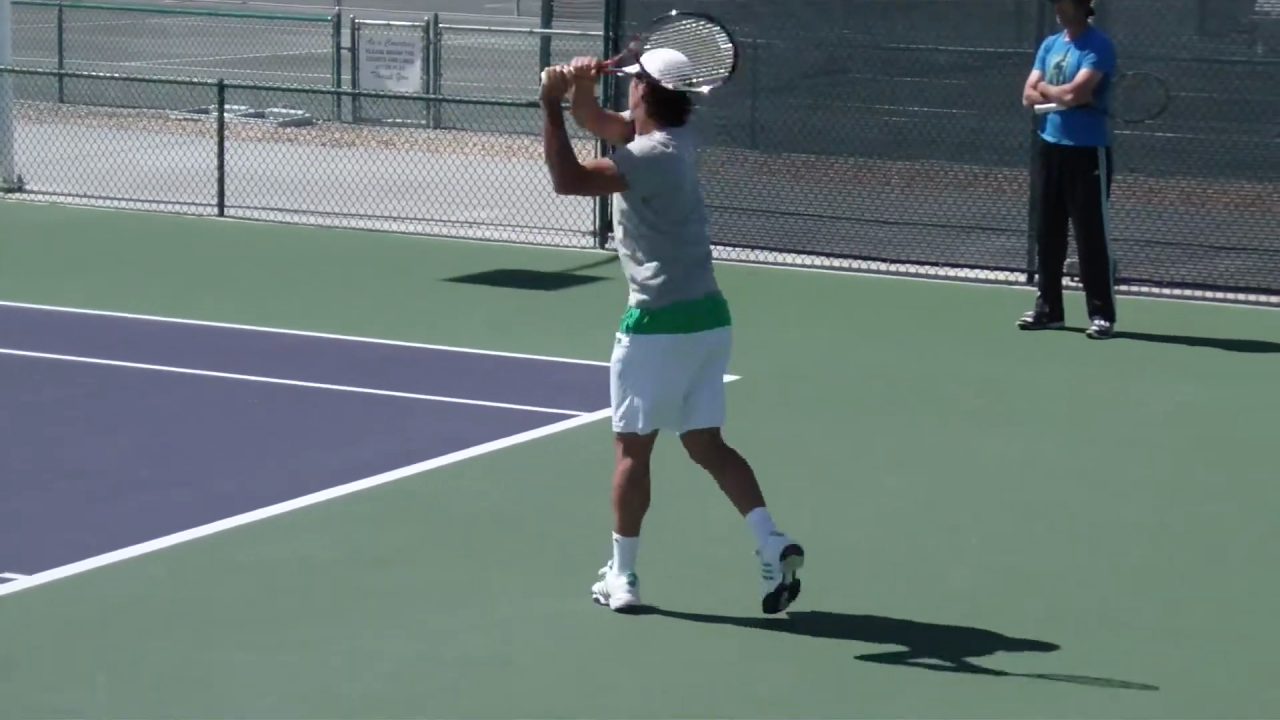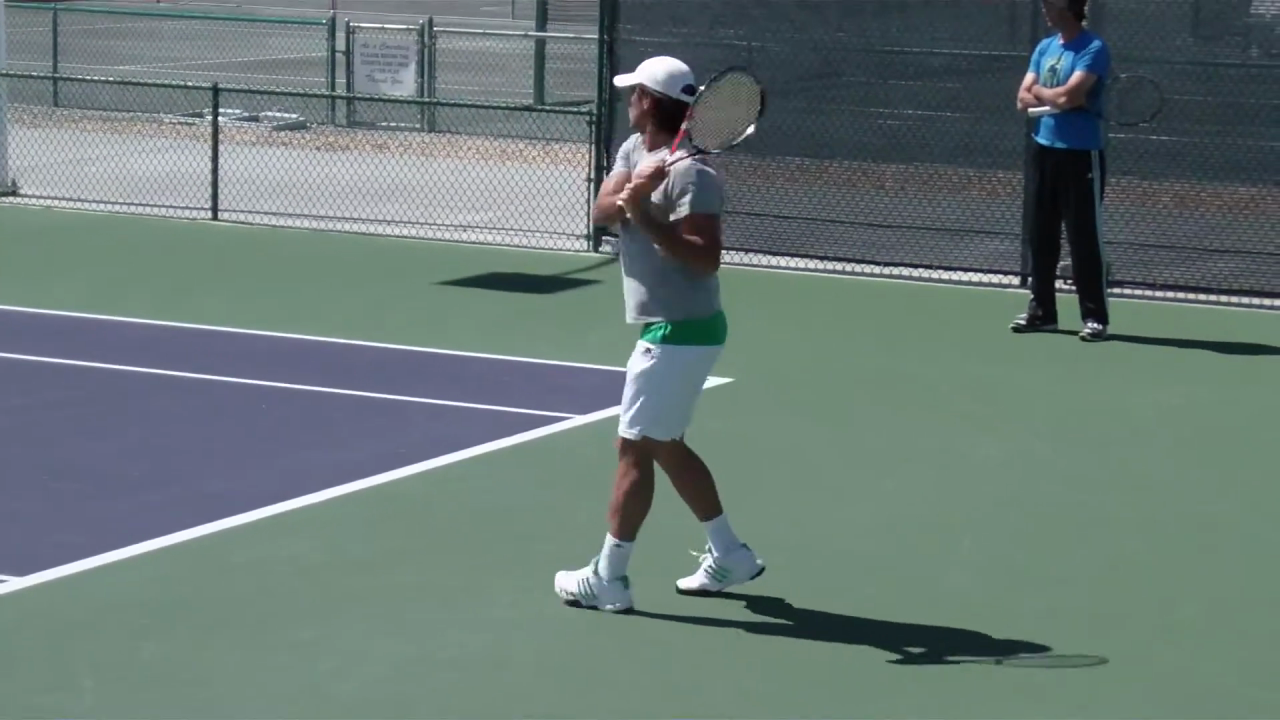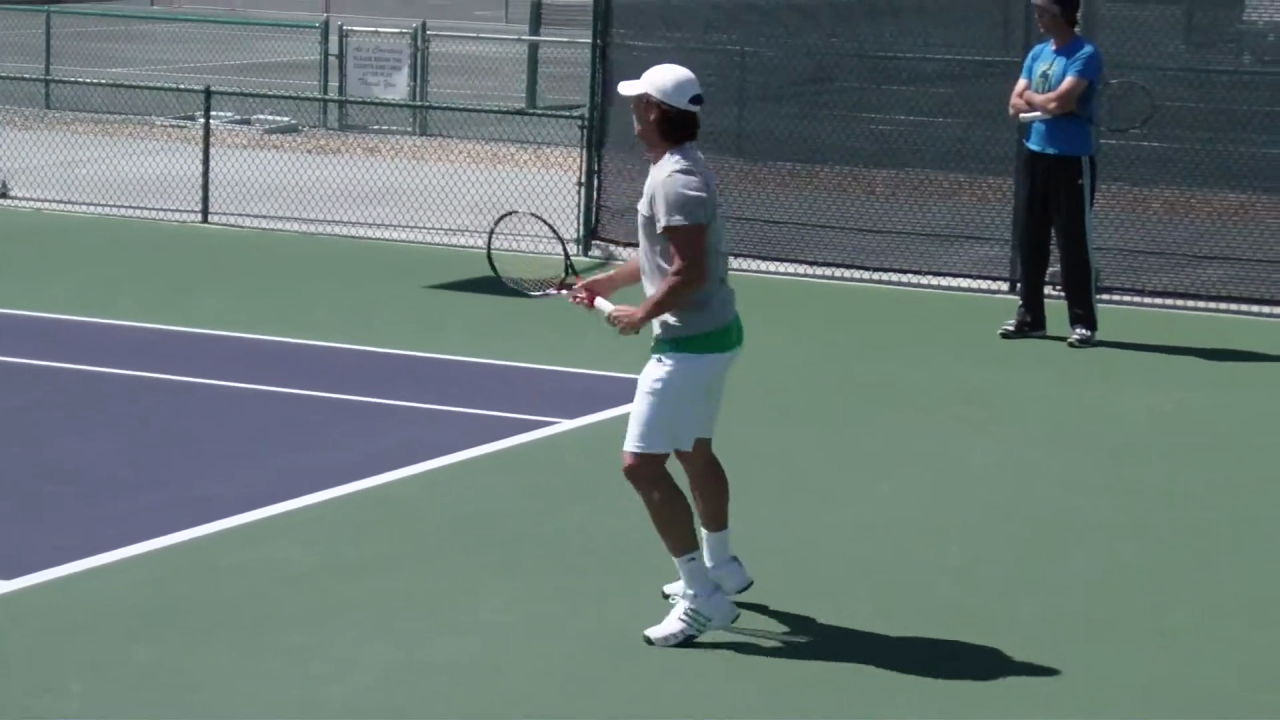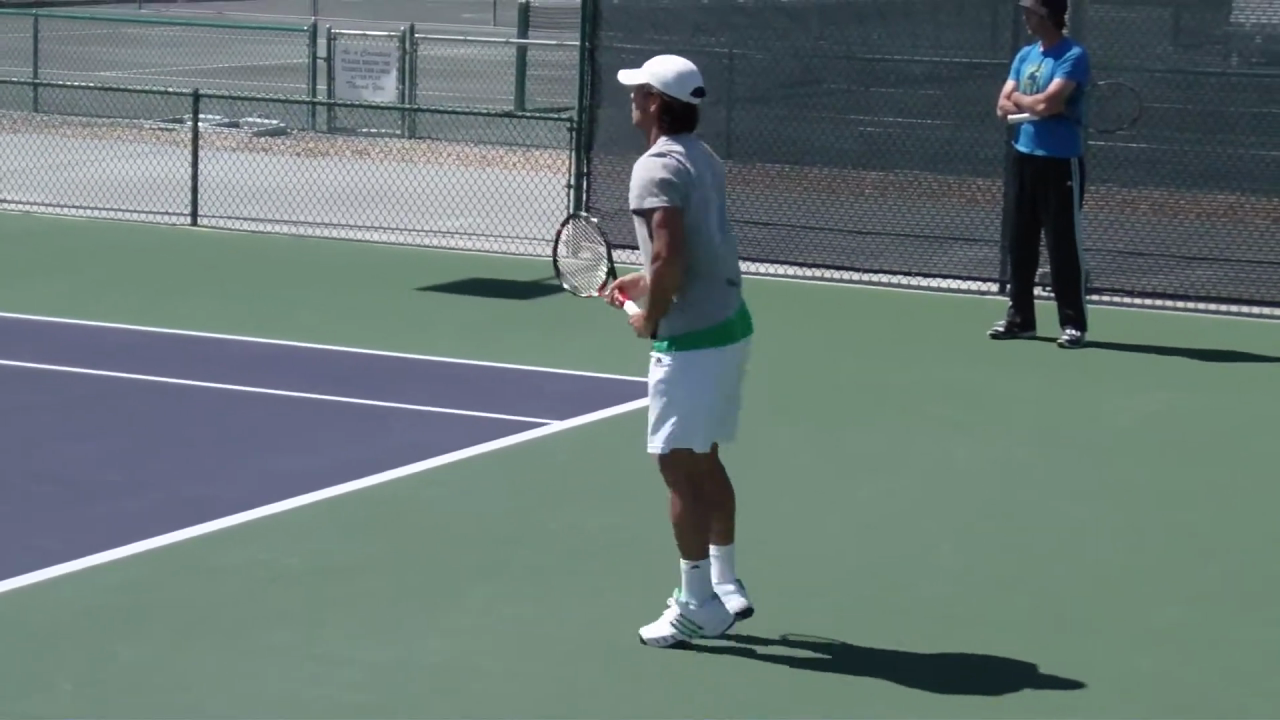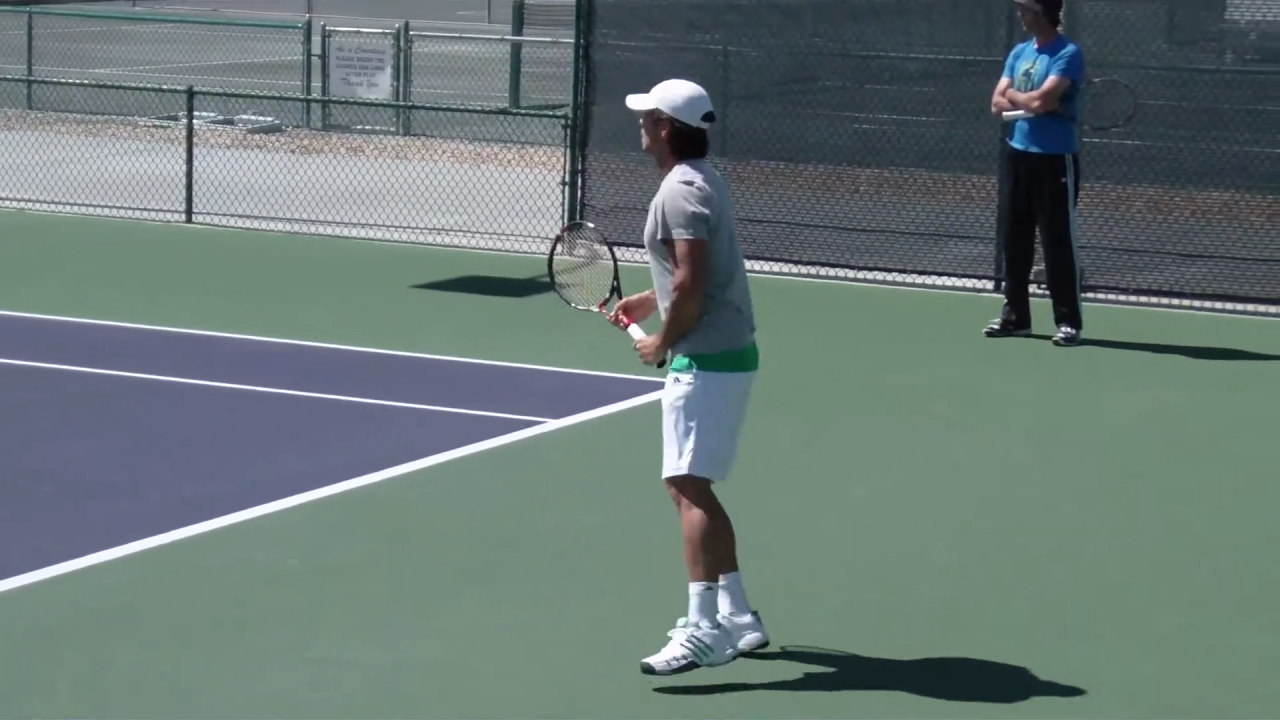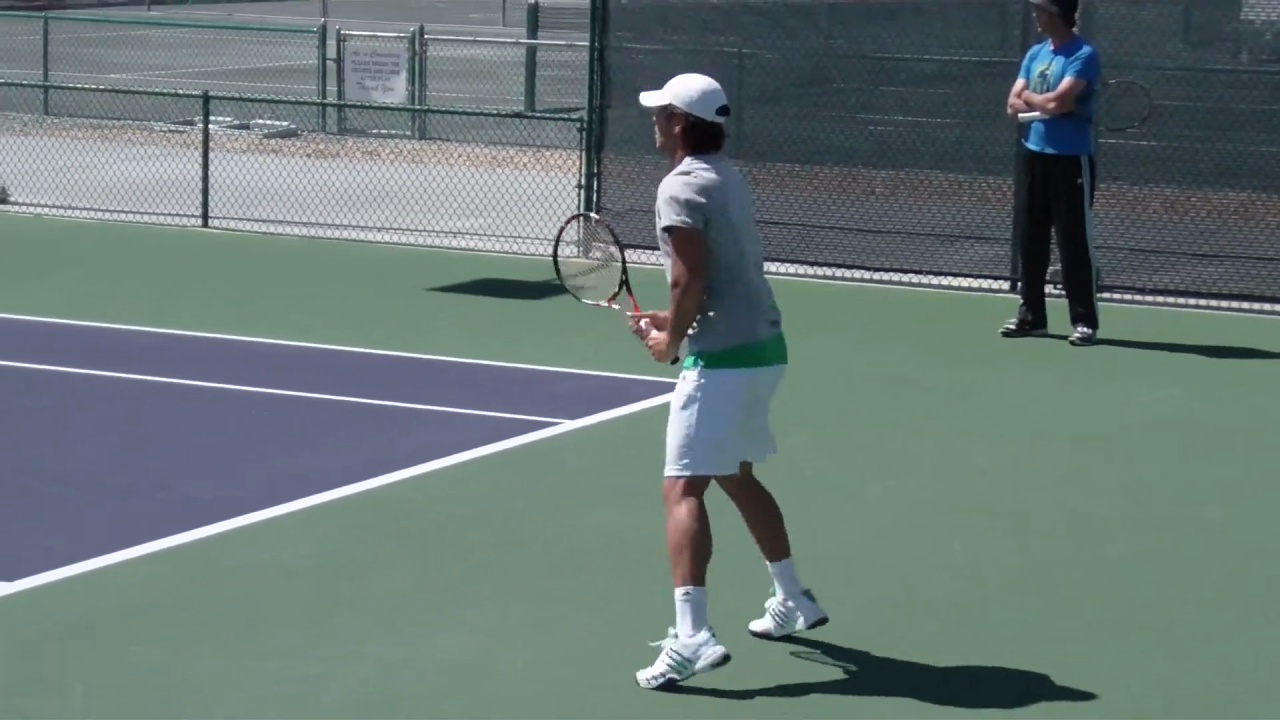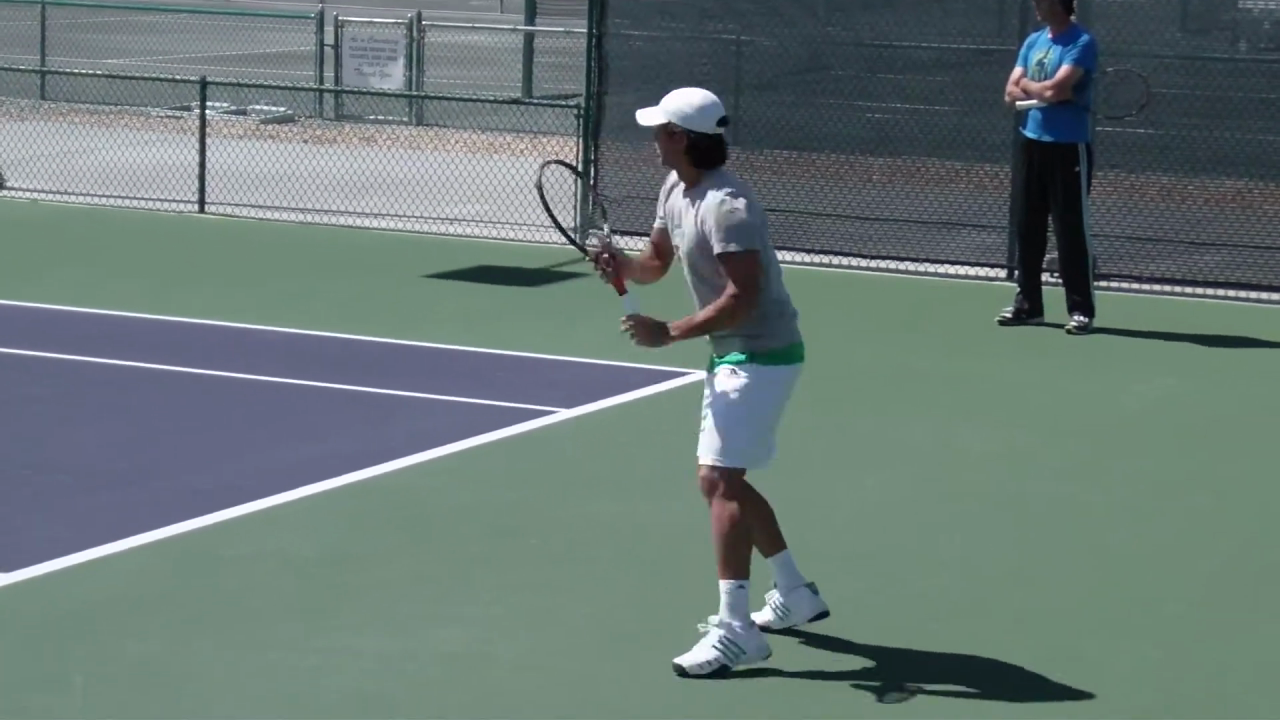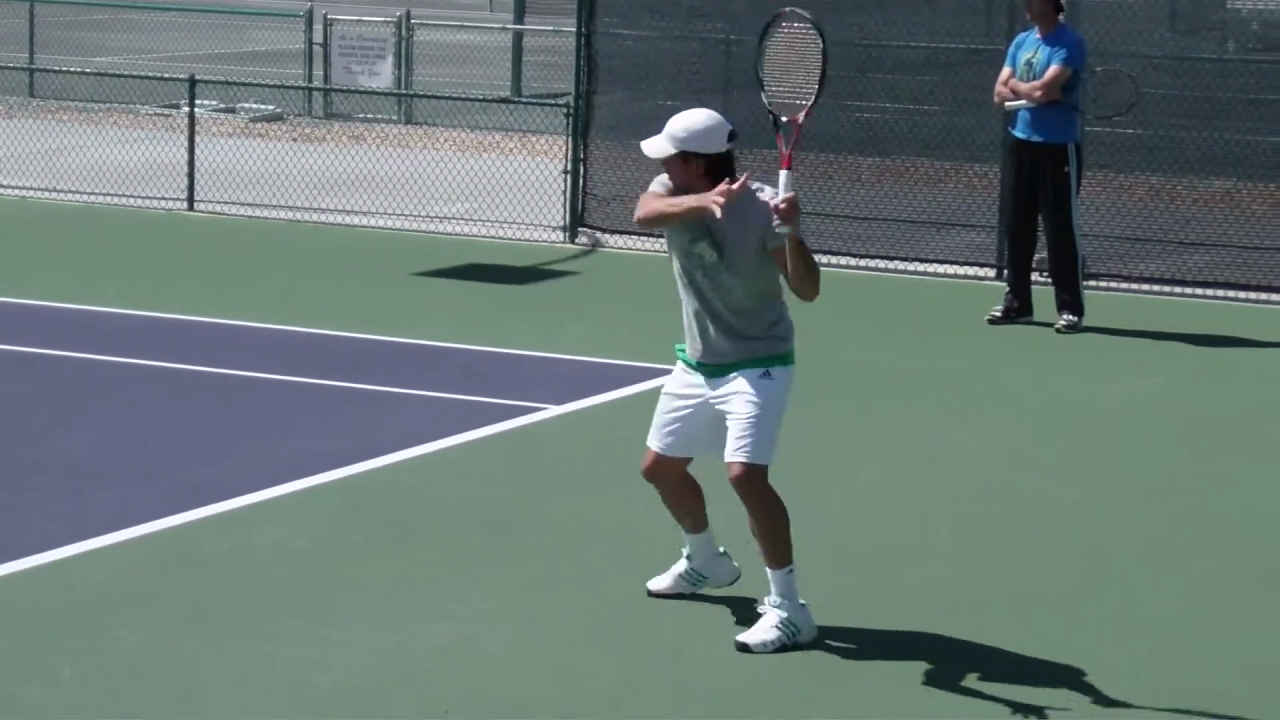
dt=0.3s
person 1, frame 1
left shoulder: (651, 153)
right shoulder: (665, 136)
left elbow: (567, 181)
right elbow: (593, 118)
left wrist: (550, 103)
right wrist: (579, 81)
left hip: (660, 320)
right hip: (708, 315)
left knee: (633, 447)
right knee: (708, 443)
left ankle: (621, 577)
right ankle: (770, 540)
person 1, frame 2
left shoulder: (694, 172)
right shoulder: (637, 150)
left elbow: (707, 258)
right elbow: (601, 210)
left wrist: (646, 220)
right wrist: (635, 189)
left hip: (680, 330)
right hip: (677, 327)
left knee: (635, 450)
right knee: (667, 447)
left ankle: (606, 578)
right ankle: (729, 554)
person 1, frame 3
left shoulder: (673, 180)
right shoulder: (686, 166)
left elbow: (690, 271)
left wrist: (640, 316)
right wrist: (604, 282)
left hip: (690, 343)
right hip: (717, 333)
left knee: (643, 466)
right knee: (693, 449)
left ankle: (704, 598)
right ankle: (722, 566)
person 1, frame 4
left shoulder: (657, 166)
right shoulder: (702, 159)
left elbow: (668, 258)
left wrist: (648, 317)
right wrist: (640, 283)
left hip: (691, 336)
right hip: (730, 325)
left knee: (678, 464)
right knee: (704, 457)
left ankle: (698, 604)
right ankle: (725, 585)
person 1, frame 5
left shoulder: (680, 190)
right shoulder: (704, 181)
left elbow: (692, 285)
left wrist: (661, 342)
right wrist: (643, 302)
left hip: (706, 361)
right hip: (733, 355)
left knee: (688, 489)
right knee: (699, 489)
left ankle: (704, 627)
right ankle: (736, 615)
person 1, frame 6
left shoulder: (679, 186)
right shoulder: (725, 178)
left elbow: (689, 277)
left wrist: (671, 337)
right wrist: (669, 315)
left hip: (722, 359)
right hip: (764, 348)
left knee: (683, 490)
right knee: (735, 476)
left ankle: (692, 638)
right ankle: (793, 600)
person 1, frame 7
left shoulder: (727, 205)
right shoulder: (673, 189)
left elbow: (740, 299)
right elbow: (657, 260)
left wrist: (670, 333)
right wrist: (620, 265)
left hip: (763, 359)
right hip: (733, 358)
left knee: (721, 483)
right knee: (720, 479)
left ankle: (731, 628)
right ankle: (797, 592)
person 1, frame 8
left shoulder: (766, 208)
right shoulder: (675, 190)
left elbow: (807, 289)
right elbow: (644, 213)
left wrist: (792, 235)
right wrist: (705, 201)
left hip: (758, 366)
right hip: (696, 362)
left knee: (746, 475)
right knee: (658, 468)
left ankle: (788, 609)
right ankle: (703, 561)
person 2, frame 1
left shoulder: (1099, 46)
right shoulder: (1049, 44)
left elbow: (1073, 93)
right elbow: (1029, 96)
left wrist: (1045, 87)
right wrist: (1062, 96)
left hip: (1087, 151)
right hip: (1049, 147)
left knee: (1092, 235)
right knee: (1047, 232)
left ankle: (1102, 313)
right ankle: (1048, 308)
person 2, frame 2
left shoulder: (1093, 48)
right shoulder: (1044, 48)
left elbow: (1067, 96)
right elbow: (1023, 99)
left wrist: (1039, 90)
right wrist: (1054, 98)
left hip: (1080, 154)
right hip: (1044, 149)
left knee: (1084, 238)
right knee: (1040, 234)
left ankle: (1095, 316)
right ankle: (1041, 309)
person 2, frame 3
left shoulder: (1085, 54)
right shoulder: (1037, 53)
left elbow: (1057, 101)
right elbow: (1015, 105)
left wrist: (1031, 95)
right wrist: (1049, 106)
left hip: (1071, 161)
right hip: (1034, 155)
left knee: (1074, 245)
right knee: (1029, 240)
left ankle: (1083, 323)
right ankle: (1029, 317)
person 2, frame 4
left shoulder: (1073, 56)
right shoulder: (1024, 55)
left elbow: (1045, 103)
right elbow: (1004, 106)
left wrist: (1020, 98)
right wrist: (1035, 106)
left hip: (1060, 162)
right hip: (1024, 157)
left knee: (1064, 245)
right knee: (1020, 242)
left ankle: (1073, 323)
right ankle: (1020, 317)
person 2, frame 5
left shoulder: (1068, 53)
right shoulder: (1019, 52)
left elbow: (1040, 100)
right elbow: (997, 103)
left wrist: (1014, 94)
right wrist: (1031, 103)
left hip: (1055, 159)
right hip: (1018, 154)
left knee: (1059, 242)
right knee: (1014, 238)
left ankle: (1068, 320)
right ankle: (1015, 314)
person 2, frame 6
left shoulder: (1083, 54)
right shoulder: (1035, 53)
left elbow: (1057, 101)
right elbow: (1013, 105)
left wrist: (1030, 97)
right wrist: (1046, 105)
left hip: (1070, 160)
right hip: (1034, 156)
left knee: (1074, 243)
right knee: (1029, 239)
left ankle: (1085, 321)
right ankle: (1031, 314)
person 2, frame 7
left shoulder: (1081, 42)
right shoulder: (1033, 41)
left elbow: (1054, 89)
right elbow: (1011, 93)
left wrist: (1028, 85)
right wrist: (1044, 93)
left hip: (1068, 148)
right hip: (1031, 144)
left knee: (1071, 231)
right knee: (1026, 227)
left ankle: (1081, 308)
right ankle: (1028, 303)
person 2, frame 8
left shoulder: (1070, 43)
right shoulder: (1021, 41)
left elbow: (1043, 89)
right elbow: (1000, 93)
left wrist: (1016, 84)
right wrist: (1030, 92)
left hip: (1057, 148)
right hip: (1021, 143)
left knee: (1061, 230)
right knee: (1016, 226)
left ankle: (1070, 308)
right ankle: (1016, 301)
